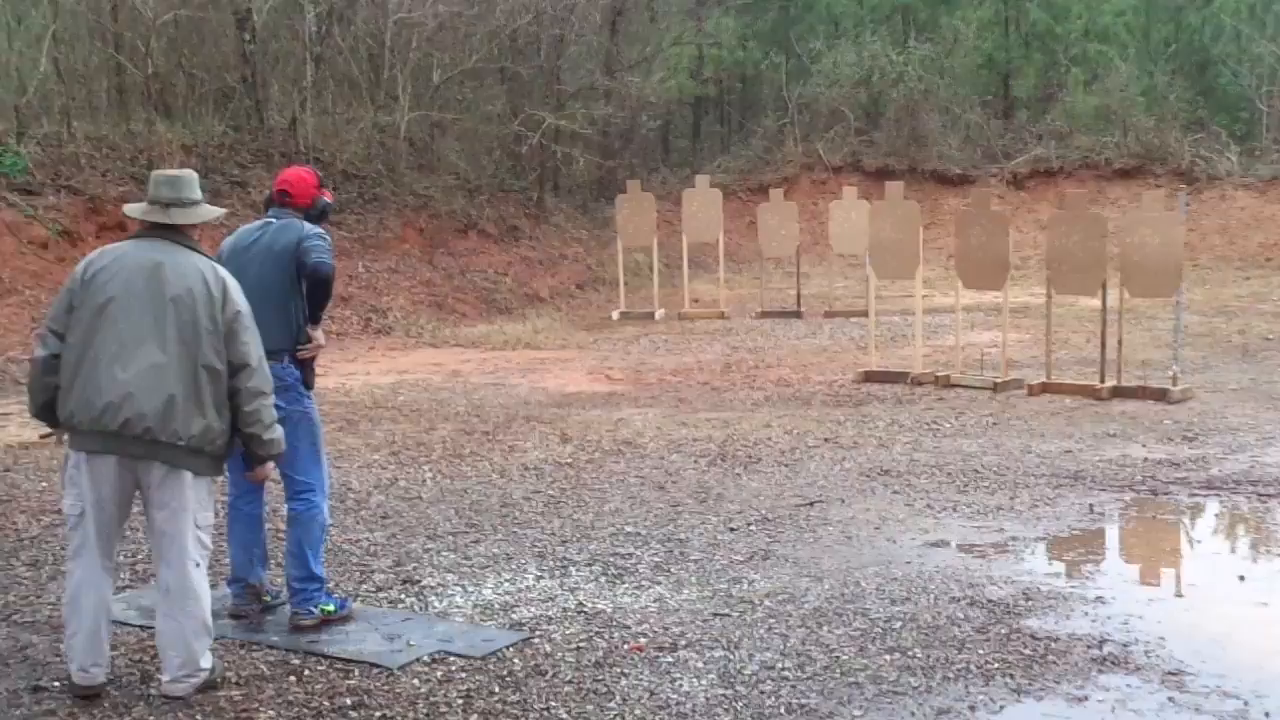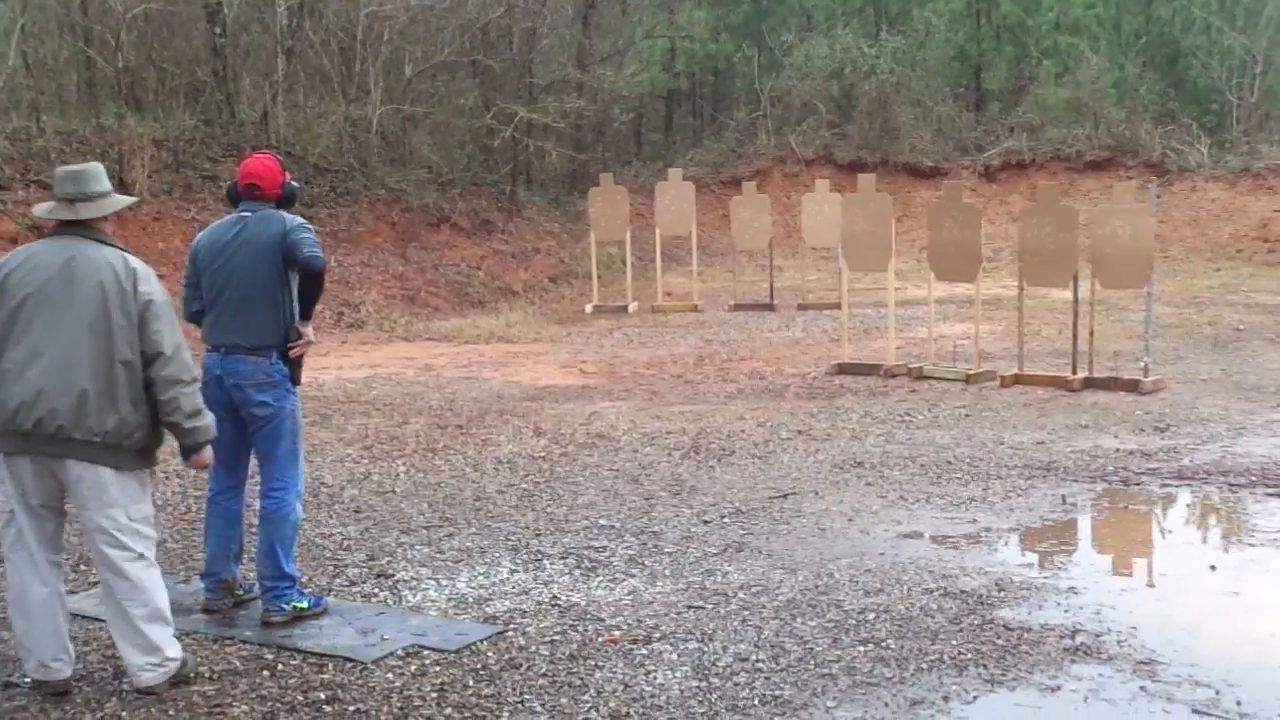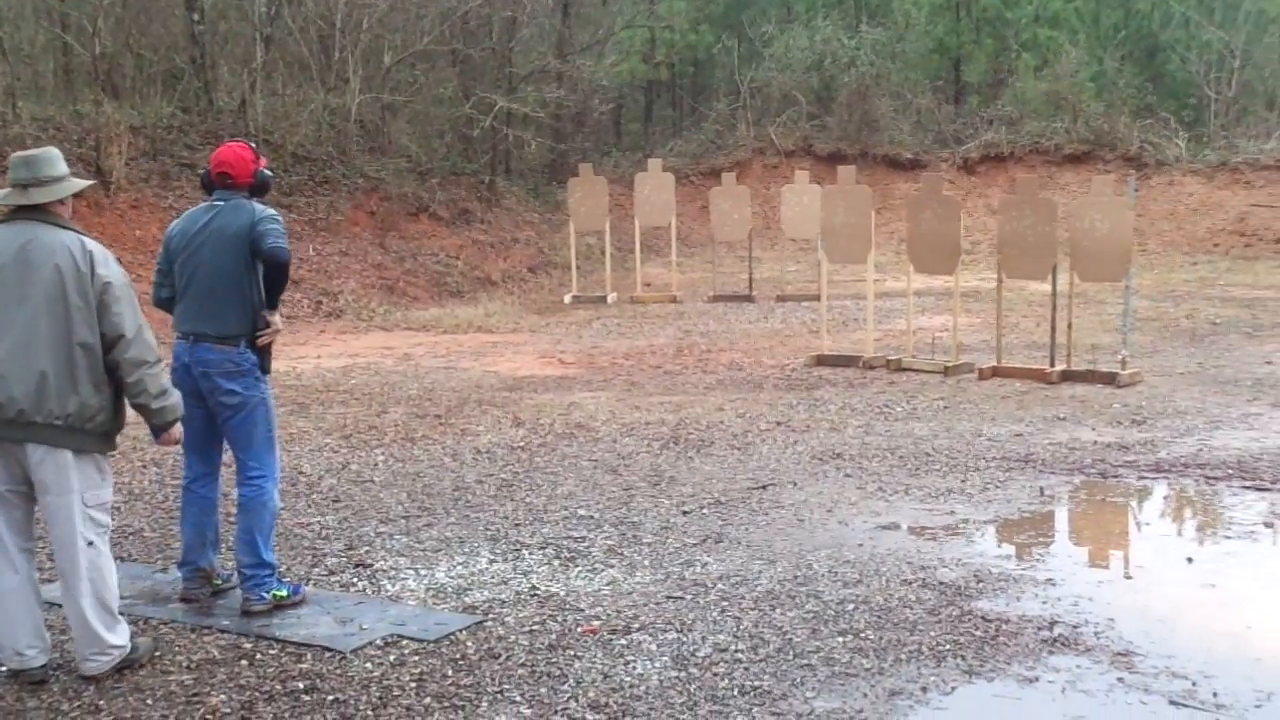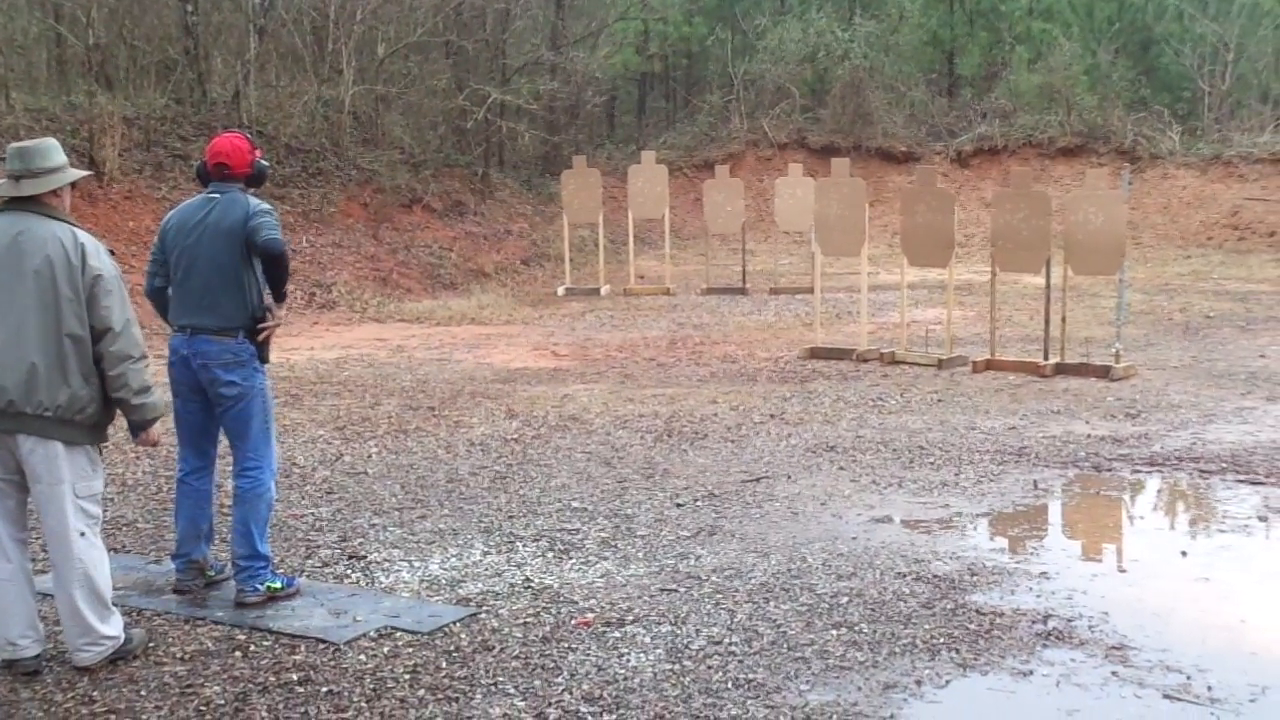
dt=0.5s
person 1, frame 1
left shoulder: (95, 265)
right shoulder: (216, 280)
left elbow: (50, 351)
right elbow: (249, 375)
left wrist: (52, 413)
right wrist: (263, 446)
left hip: (96, 434)
right hip: (179, 439)
left knee: (89, 555)
right knee: (182, 561)
left ankle: (86, 671)
right ankle: (185, 672)
person 1, frame 2
right shoulder: (130, 273)
right elbow: (169, 365)
right wrist: (195, 435)
right hip: (102, 436)
right knee: (126, 553)
left ankle: (49, 667)
right ankle: (155, 663)
person 1, frame 3
right shoulder: (87, 256)
right elbow: (131, 346)
right wrist: (162, 413)
right hip: (63, 420)
right knee: (81, 541)
right ankle: (102, 649)
person 1, frame 4
right shoulder: (80, 248)
right elbow: (117, 342)
right wrist: (141, 411)
right hip: (54, 411)
right knee: (73, 529)
right ankle: (96, 641)
person 2, frame 1
left shoulder: (234, 240)
right shoulder: (307, 235)
right elbow: (321, 271)
right wrist: (313, 324)
right hip: (279, 374)
left knee: (243, 488)
right knee: (307, 488)
left ankle: (246, 591)
right ankle: (308, 600)
person 2, frame 2
left shoulder: (206, 238)
right shoulder: (288, 226)
left elbow: (192, 310)
right elbow: (313, 265)
right wrist: (304, 319)
left hip: (215, 368)
right hip: (265, 371)
left knee: (224, 483)
right knee: (281, 486)
left ankle: (220, 585)
right ankle: (280, 597)
person 2, frame 3
left shoulder: (180, 225)
right shoulder: (258, 216)
left elbow: (162, 295)
right elbow: (277, 255)
right wrist: (270, 308)
left hip: (187, 356)
right hip: (234, 360)
left knee: (199, 471)
right knee: (258, 474)
left ankle: (197, 574)
right ankle: (259, 586)
person 2, frame 4
left shoulder: (176, 217)
right shoulder: (252, 209)
left elbow: (154, 287)
right elbow: (274, 249)
right wrist: (278, 300)
left hip: (183, 351)
right hip: (232, 351)
left knee: (194, 463)
right knee: (254, 466)
left ankle: (191, 566)
right ankle: (254, 578)
